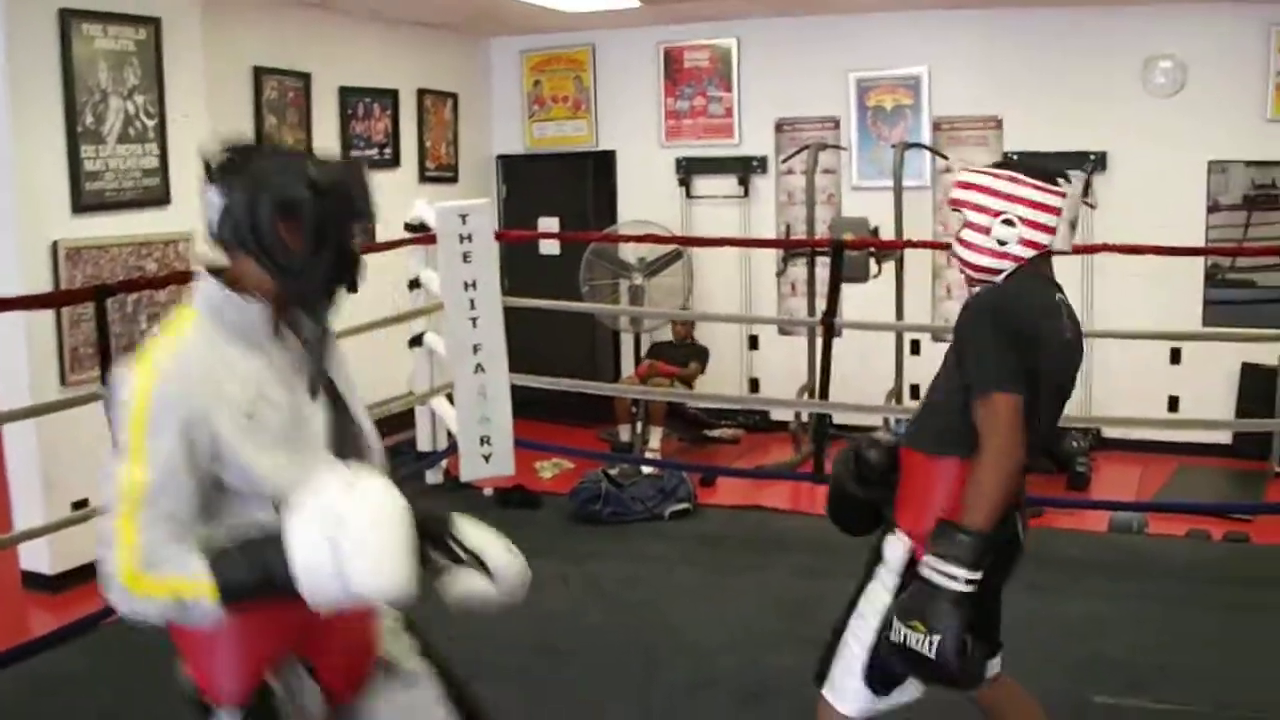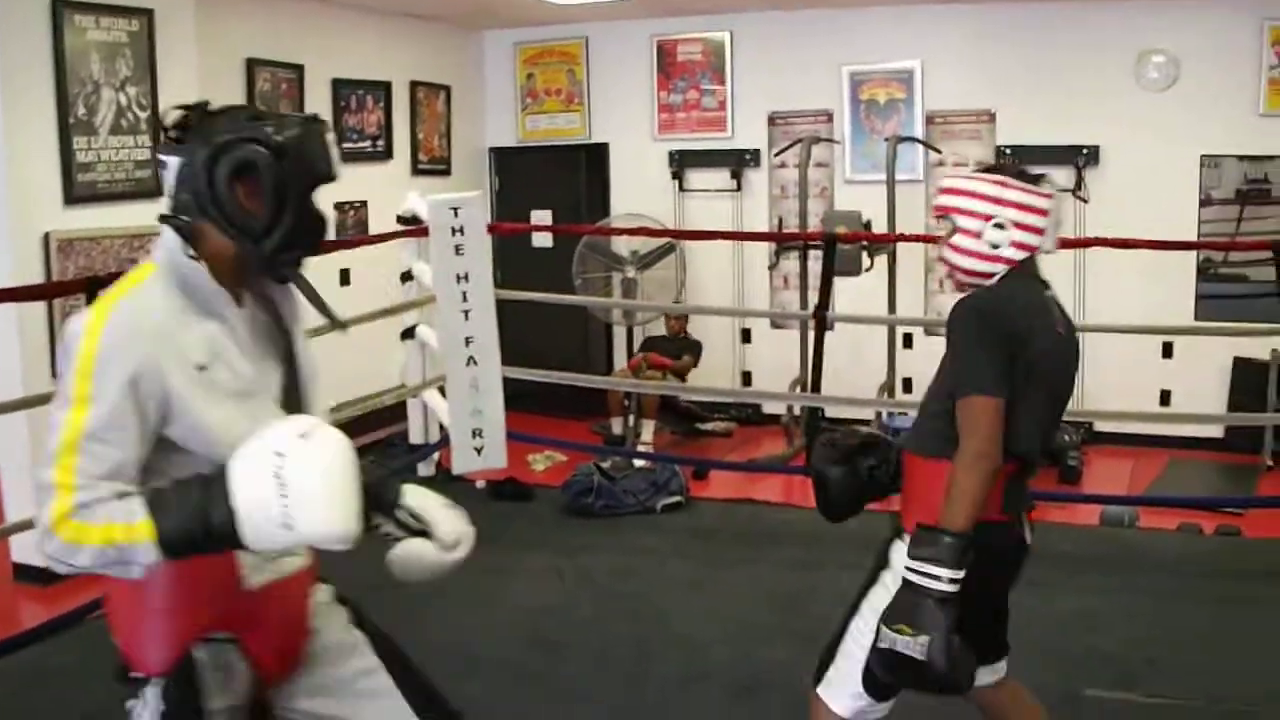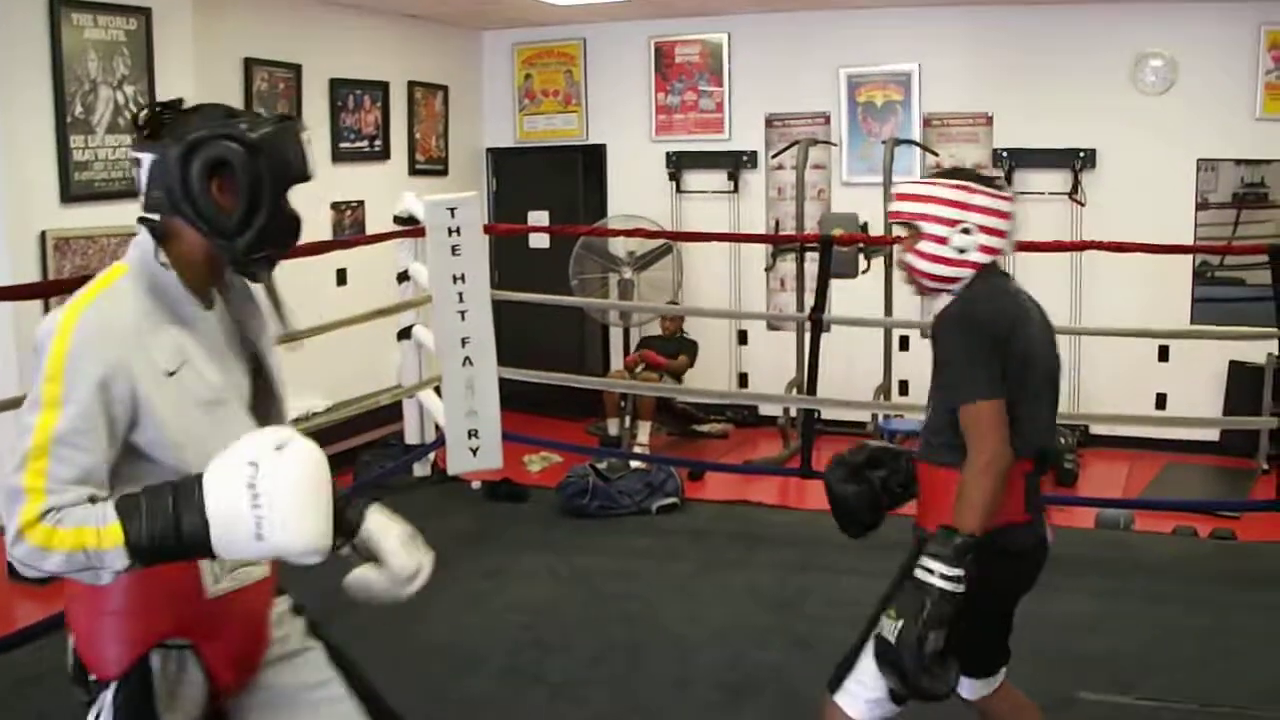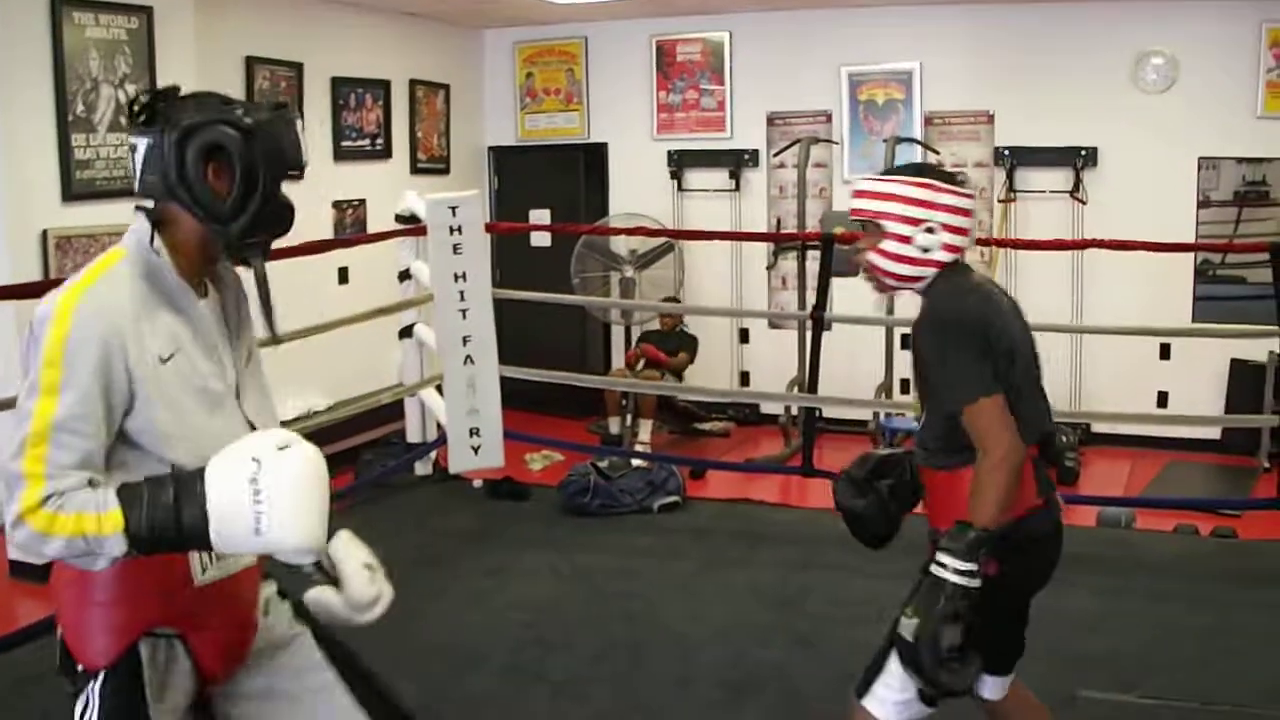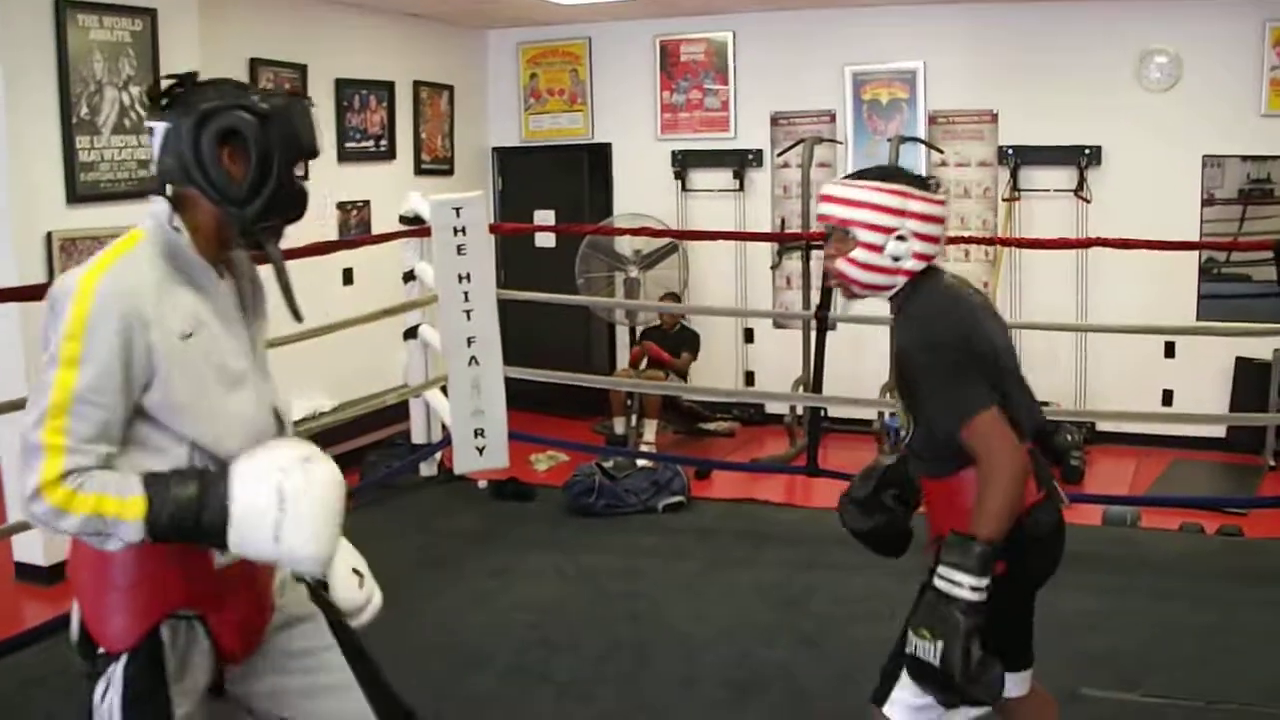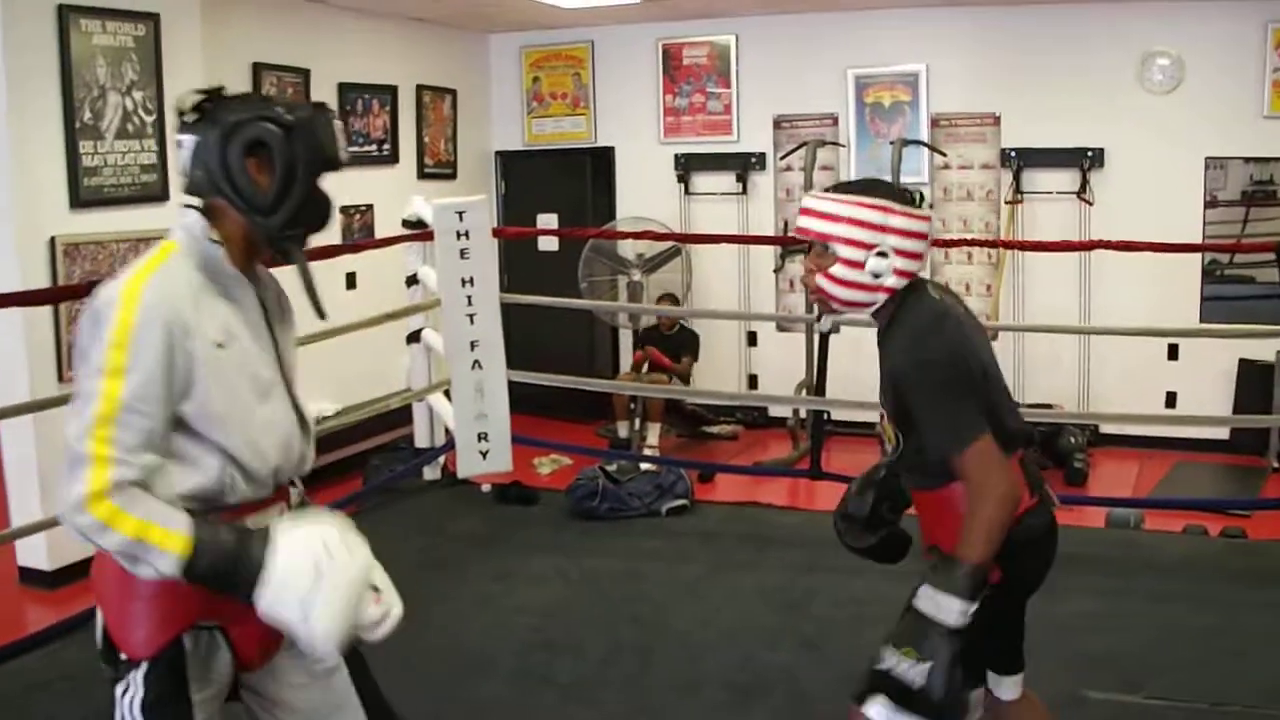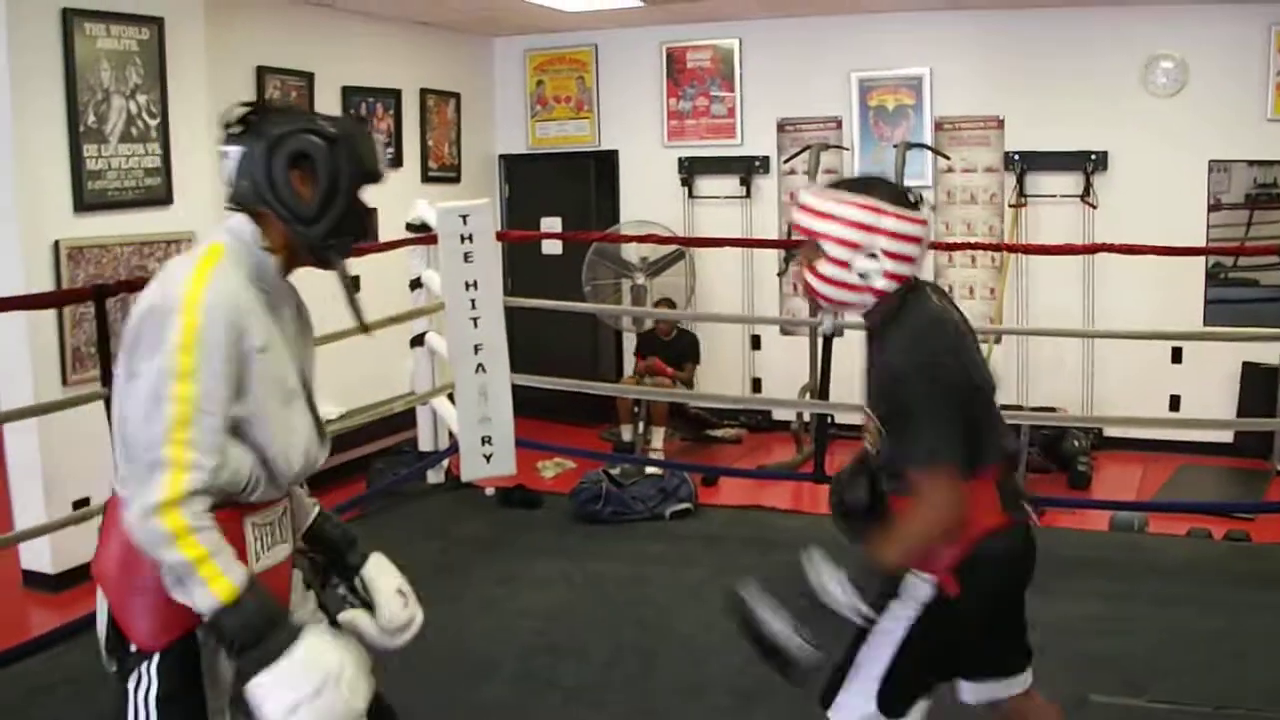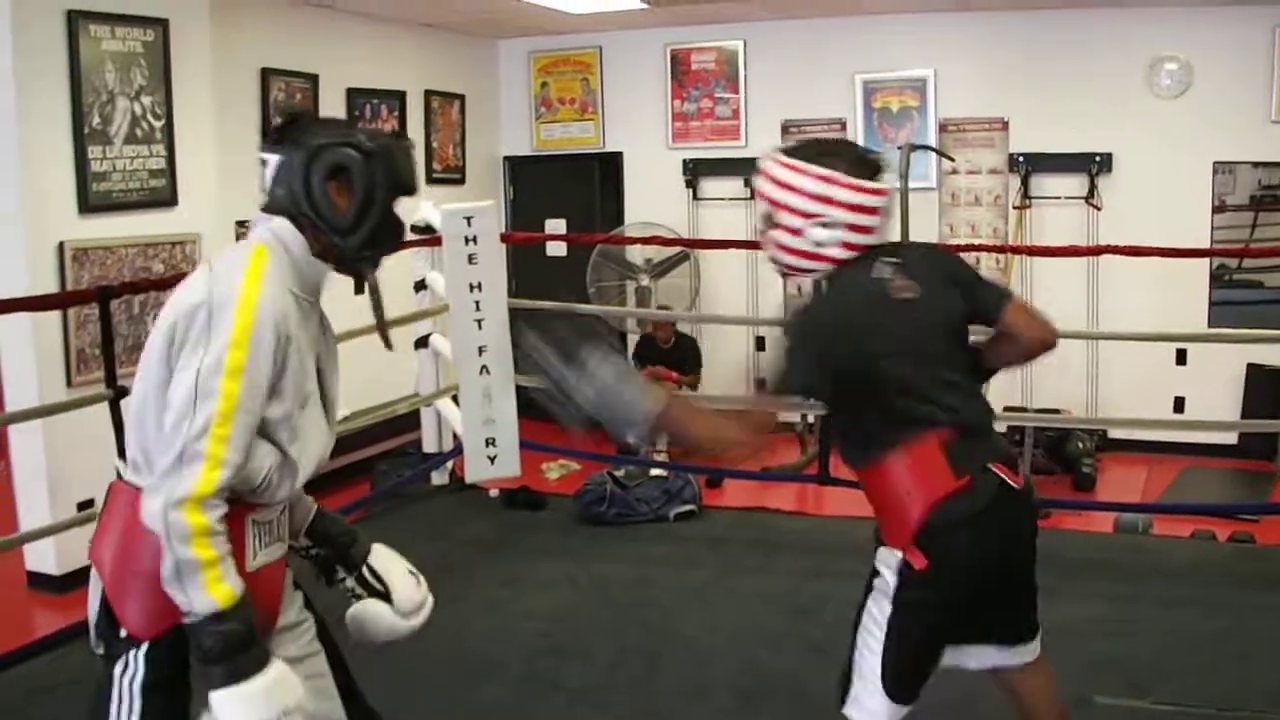
dt=0.1s
person 1, frame 1
left shoulder: (302, 331)
right shoulder: (172, 373)
right elbow: (135, 575)
left wrist: (429, 528)
right wrist: (281, 560)
left hip: (351, 626)
right hip: (253, 645)
person 1, frame 2
left shoulder: (267, 297)
right shoulder: (125, 326)
right elbow: (68, 523)
left wrist: (378, 496)
right wrist: (220, 508)
left hip: (289, 600)
right hip: (187, 622)
person 1, frame 3
left shoulder: (234, 301)
right shoulder: (94, 330)
left wrist: (341, 514)
right wrist: (194, 515)
left hip: (250, 608)
right hip: (146, 628)
person 1, frame 4
left shoulder: (225, 291)
right shoulder: (91, 314)
left wrist: (311, 526)
right wrist: (190, 509)
left hip: (239, 592)
right hip: (132, 613)
person 1, frame 5
left shoulder: (239, 276)
right shoulder: (111, 291)
right elbow: (54, 485)
left wrist: (314, 532)
right wrist: (212, 505)
left hip: (253, 577)
right hip: (150, 587)
person 1, frame 6
left shoulder: (257, 290)
right shoulder: (149, 300)
right elbow: (98, 499)
left wrist: (316, 544)
right wrist: (252, 565)
left hip: (259, 589)
right hip: (171, 591)
person 1, frame 7
left shoulder: (274, 294)
right shoulder: (199, 298)
right elbow: (163, 502)
left wrist: (341, 550)
right wrist: (259, 634)
left hip: (265, 582)
right hip: (181, 583)
person 1, frame 8
left shoulder: (292, 293)
right shoulder: (245, 295)
right elbow: (179, 494)
left wrist: (342, 548)
right wrist: (228, 654)
left hip: (258, 571)
right hip: (170, 585)
person 2, frame 1
left shoulder: (997, 311)
right shoulder: (1054, 316)
left elbow: (1001, 446)
left wrist: (952, 569)
right wrist: (907, 460)
left hip: (937, 540)
right hip: (980, 539)
right knee: (980, 673)
person 2, frame 2
left shoulder: (984, 309)
right shoulder: (1051, 320)
left elbow: (980, 451)
left wrist: (934, 576)
right wrist: (900, 456)
left hip: (945, 547)
right hip: (1001, 534)
right knee: (980, 674)
person 2, frame 3
left shoulder: (969, 315)
right shoulder: (1021, 311)
left elbow: (987, 454)
left wrist: (939, 576)
right wrist: (906, 466)
left hip: (974, 546)
right hip: (1013, 537)
person 2, frame 4
left shoulder: (947, 316)
right shoulder: (976, 296)
left elbow: (1000, 449)
left wrist: (952, 571)
right wrist: (906, 468)
left hip: (1000, 539)
right hip: (1023, 529)
person 2, frame 5
left shoulder: (928, 330)
right shoulder: (947, 298)
left elbow: (1002, 460)
left wrist: (959, 583)
right wrist: (900, 475)
left hip: (1002, 537)
right hip: (1022, 526)
person 2, frame 6
left shoulder: (917, 351)
right shoulder: (928, 306)
left elbow: (990, 481)
left wrist: (946, 606)
right wrist: (890, 476)
left hip: (988, 546)
right hip: (1020, 528)
person 2, frame 7
left shoulder: (910, 357)
right shoulder: (921, 308)
left elbow: (938, 509)
left wrist: (844, 589)
right wrist: (877, 463)
left hip: (958, 558)
right hip: (997, 541)
person 2, frame 8
left shoulder: (830, 318)
right shoulder: (934, 264)
left elbow: (743, 434)
right elbow: (1033, 334)
left wrist: (634, 402)
left hip: (935, 529)
right hip: (998, 497)
right knee: (1014, 656)
